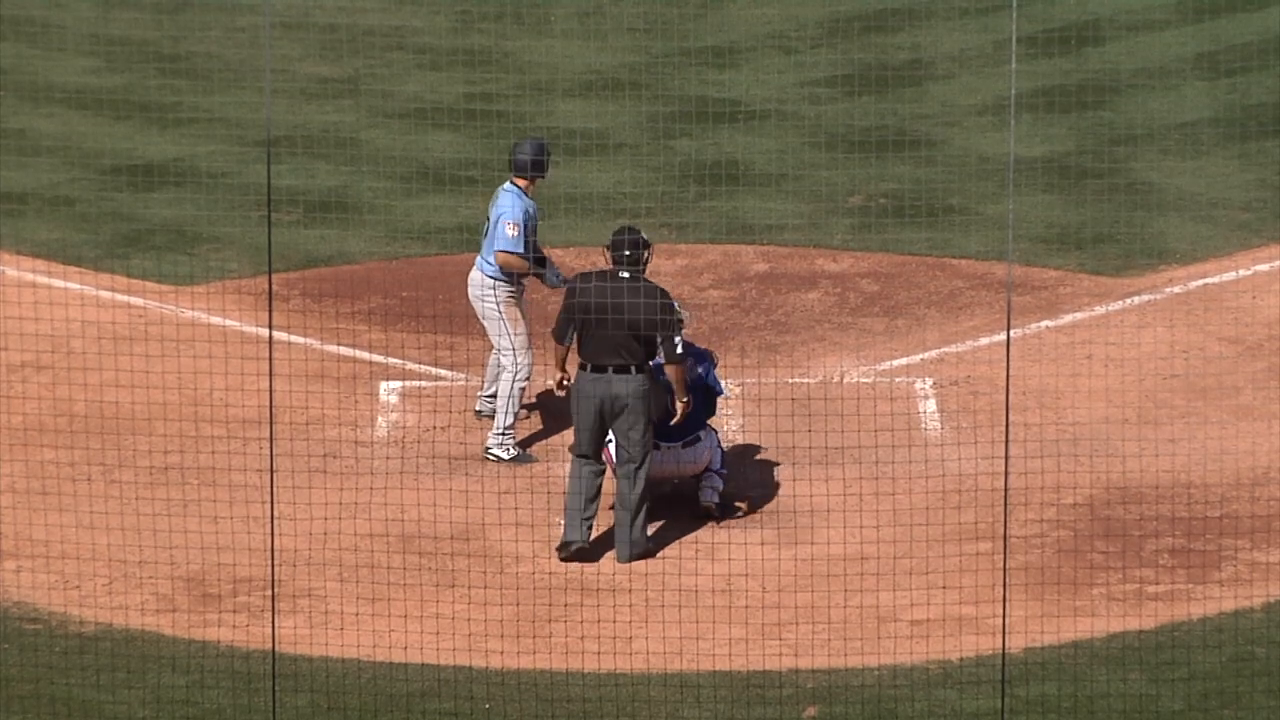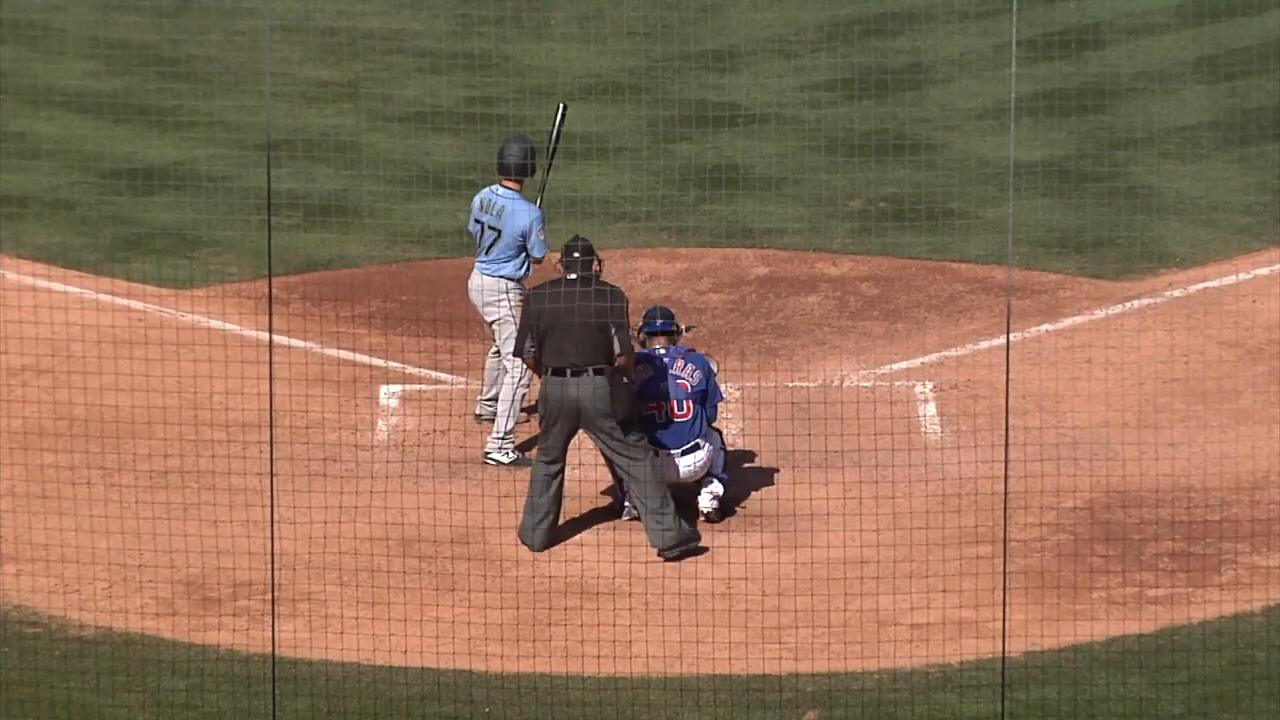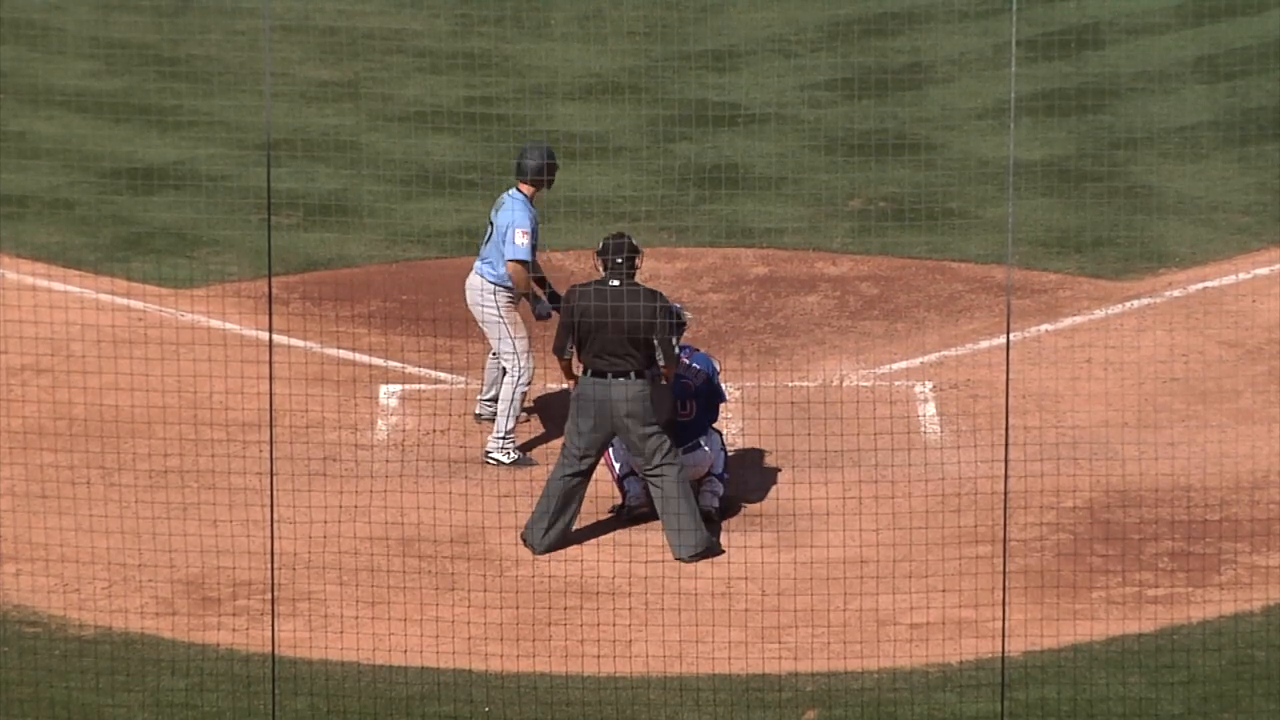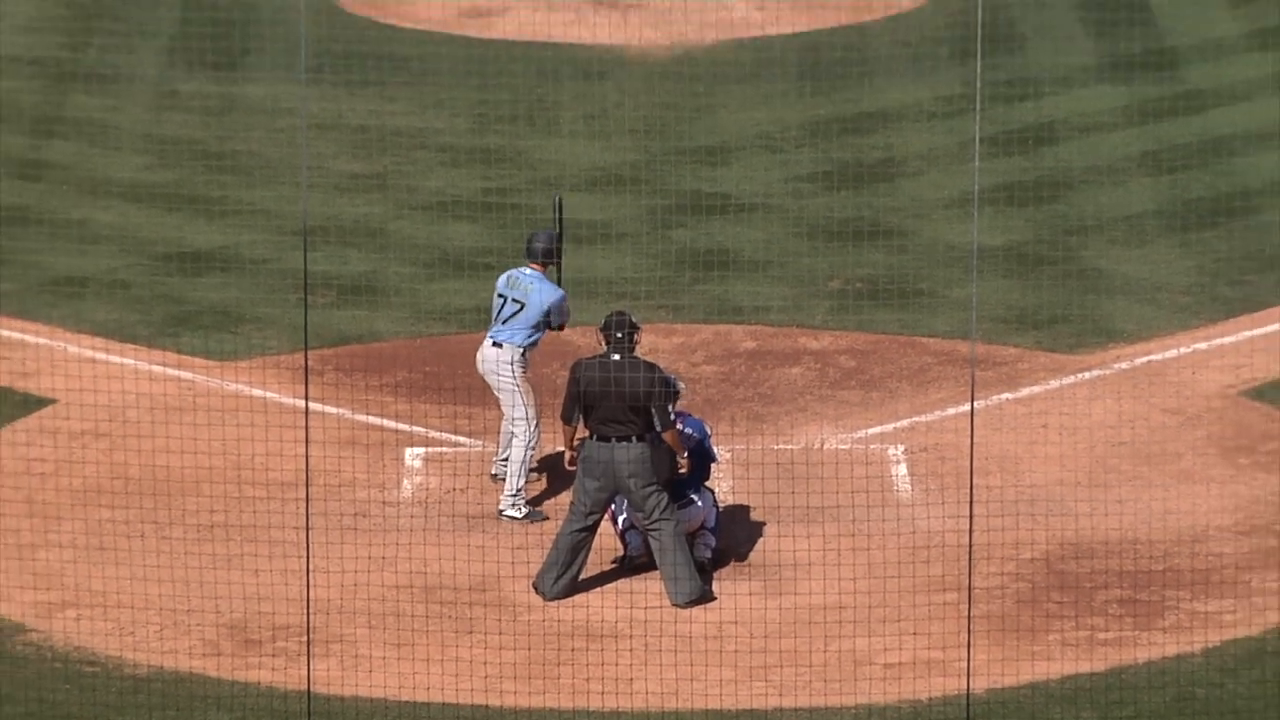
dt=1s
person 1, frame 1
left shoulder: (581, 285)
right shoulder: (657, 298)
left elbow: (563, 337)
right elbow: (671, 356)
left wrist: (560, 370)
right wrist: (680, 396)
left hip: (589, 382)
right hip: (634, 386)
left knee: (585, 460)
right knee: (632, 466)
left ankle: (575, 535)
right ankle: (630, 543)
person 1, frame 2
left shoulder: (538, 296)
right shoulder: (611, 295)
left elbow: (527, 352)
right elbow: (623, 354)
right wrist: (620, 375)
left hip: (555, 389)
right hip: (600, 389)
left knee: (548, 460)
right knee: (637, 460)
left ankle: (536, 532)
right ankle: (670, 536)
person 1, frame 3
left shoulder: (577, 296)
right shoulder: (655, 302)
left elbow: (563, 352)
right elbow: (667, 362)
left wrist: (571, 378)
right wrist: (665, 386)
left hip: (591, 391)
right hip: (638, 393)
left knee: (572, 466)
right knee: (662, 468)
left ankle: (541, 536)
right ankle: (691, 543)
person 1, frame 4
left shoulder: (582, 369)
right shoulder: (652, 374)
left elbow: (570, 418)
right elbow: (665, 426)
left wrist: (569, 448)
right wrist: (681, 454)
left hip: (596, 453)
right hip: (638, 455)
left knee: (579, 521)
right knee: (661, 523)
left ankle: (552, 584)
right ankle: (687, 591)
person 2, frame 1
left shoulder: (513, 195)
right shoulder: (514, 205)
left elbow: (524, 243)
right elbow: (505, 257)
left wrist: (546, 264)
right wrist: (541, 273)
left hip: (494, 283)
right hip: (495, 288)
left knee: (506, 347)
right knee: (517, 362)
left ankle: (488, 403)
right ankle: (500, 443)
person 2, frame 2
left shoulder: (482, 198)
right shoulder: (529, 213)
right elbow: (538, 257)
left hip: (480, 280)
right hip: (504, 289)
left knee: (501, 347)
right knee: (519, 366)
left ankle: (488, 406)
right ankle: (499, 447)
person 2, frame 3
left shoulder: (510, 199)
right shoulder: (521, 213)
left elbow: (524, 255)
right elbow: (515, 267)
left wrist: (547, 287)
right wrist: (536, 300)
left hip: (481, 284)
right hip: (493, 293)
left knee: (502, 350)
right knee: (519, 367)
left ankle: (488, 406)
right ankle: (500, 446)
person 2, frame 4
left shoulder: (506, 277)
right shoulder: (552, 293)
right elbow: (560, 324)
right wrist: (563, 308)
left hip: (488, 352)
right hip: (508, 360)
left knee: (514, 413)
right knee: (526, 430)
left ankle: (503, 466)
right ankle: (512, 503)
person 3, frame 1
right shoulder: (700, 357)
right elbow: (709, 411)
right hip: (694, 458)
left knee: (613, 433)
right knee: (709, 435)
right ankle: (710, 496)
person 3, frame 2
left shoulder: (632, 365)
right shoulder: (700, 362)
right elbow: (710, 415)
right hip: (695, 464)
right knee: (713, 436)
right ankle: (710, 498)
person 3, frame 3
right shoulder: (703, 362)
right elbow: (712, 416)
right hip: (696, 463)
left knee: (615, 435)
right knee: (714, 438)
left ankle: (635, 497)
right ankle: (709, 499)
person 3, frame 4
right shoulder: (697, 426)
right elbow: (704, 475)
right hip: (689, 516)
left knee: (618, 496)
right knee: (707, 497)
left ankle: (636, 550)
right ankle: (703, 552)
